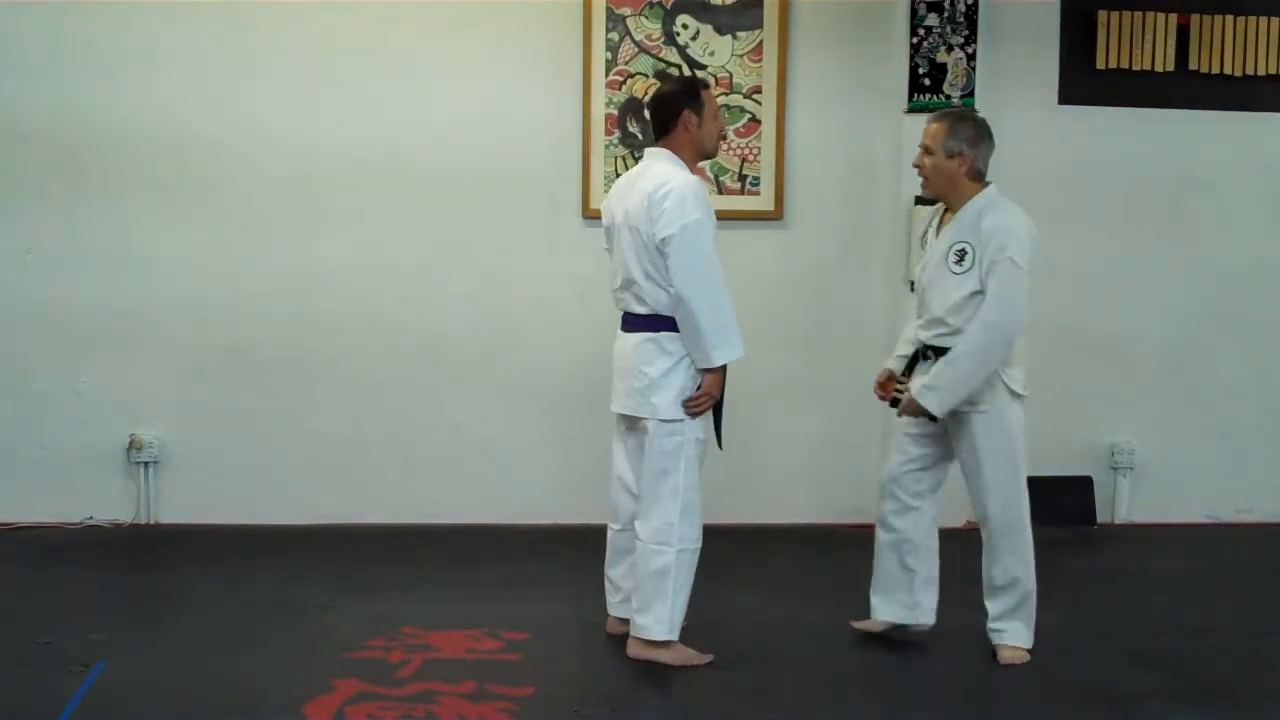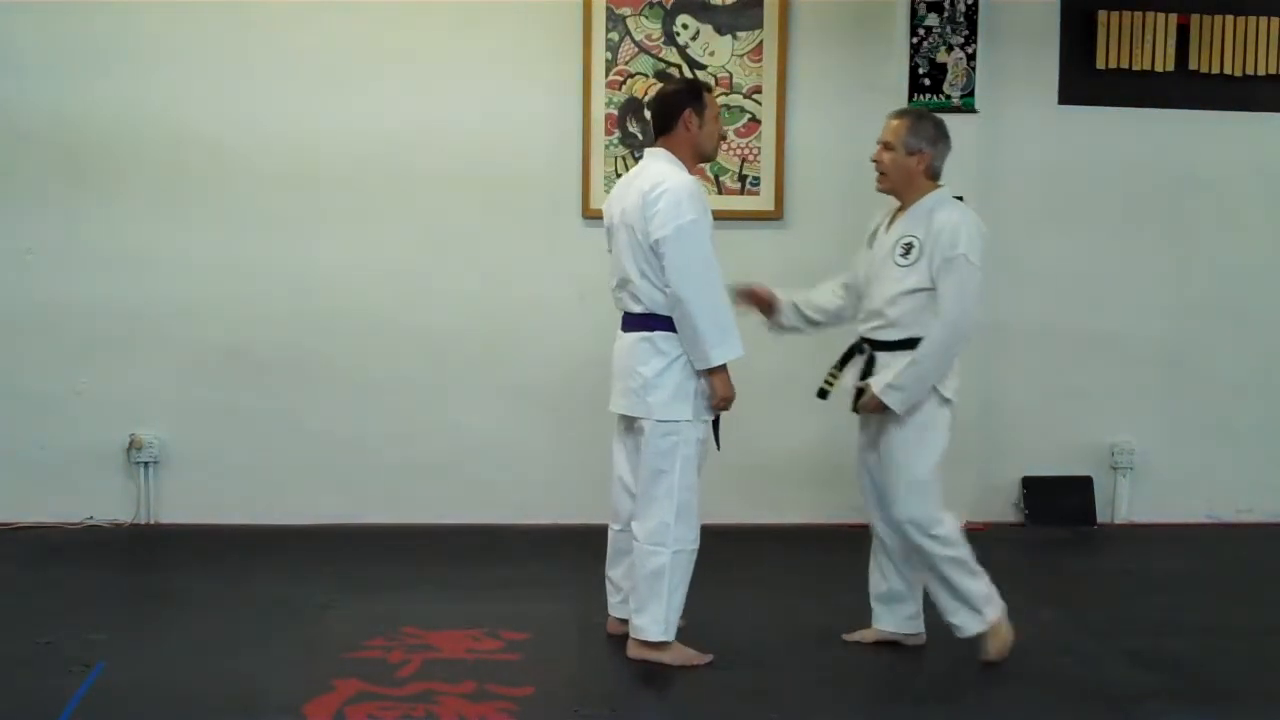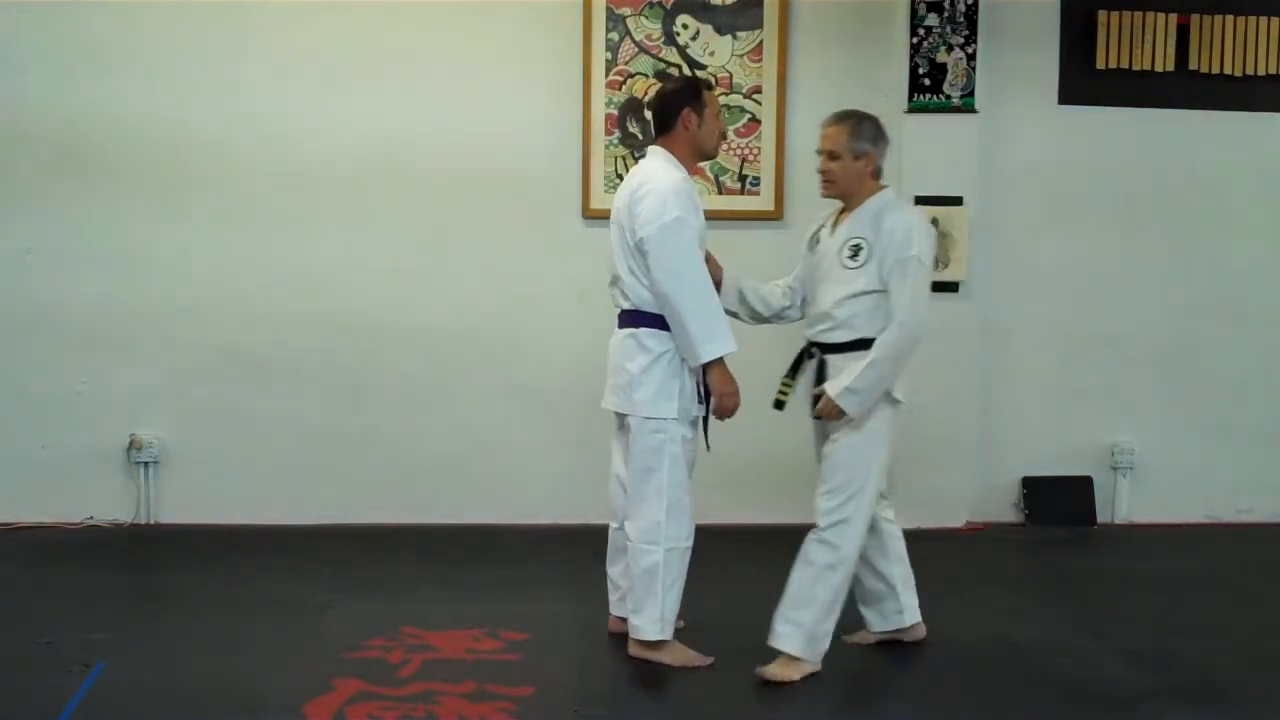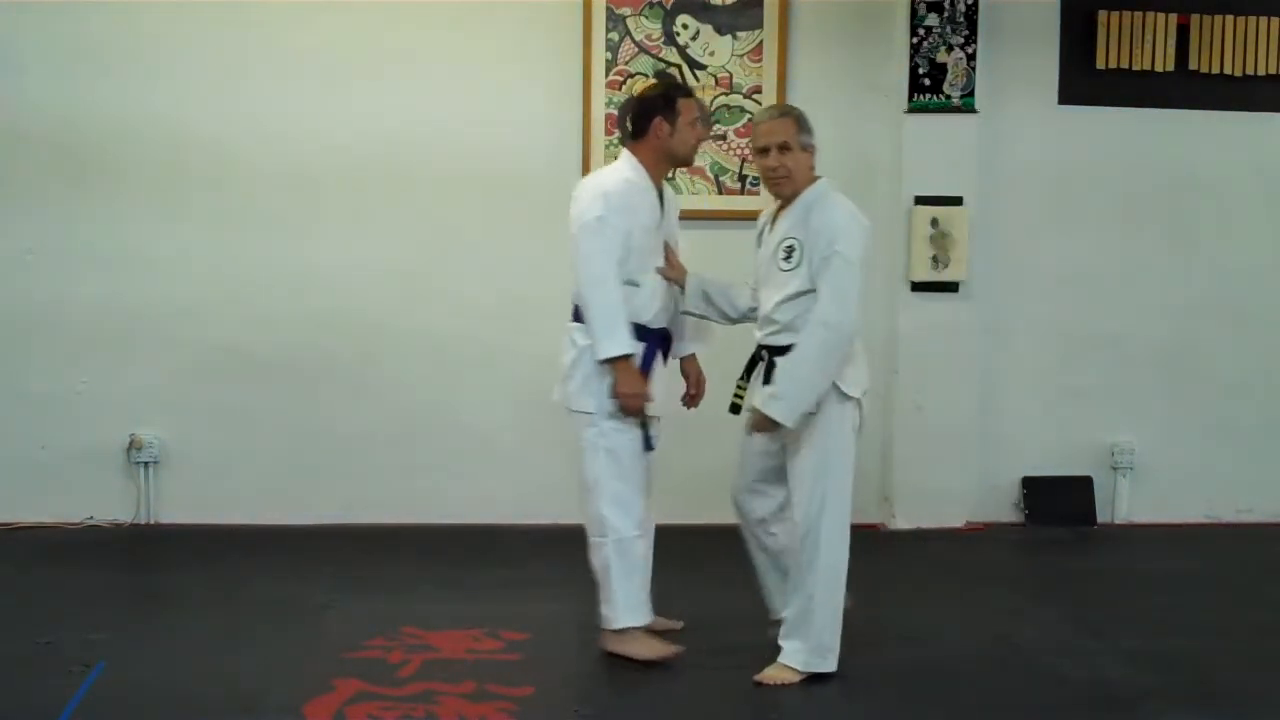
dt=0.4s
person 1, frame 1
left shoulder: (626, 185)
right shoulder: (682, 190)
right elbow: (697, 287)
right wrist: (714, 365)
left hip: (636, 347)
right hip: (670, 357)
left knee: (634, 494)
right knee: (670, 505)
left ankle: (625, 609)
right ankle: (652, 633)
person 1, frame 2
left shoulder: (629, 185)
right shoulder: (679, 189)
right elbow: (694, 288)
right wrist: (717, 366)
left hip: (637, 348)
right hip: (670, 358)
left knee: (636, 495)
right knee: (668, 505)
left ankle: (626, 610)
right ankle: (650, 634)
person 1, frame 3
left shoulder: (647, 180)
right shoulder: (669, 188)
right elbow: (682, 287)
left wrist: (701, 360)
right wrist: (716, 364)
left hip: (644, 351)
right hip: (661, 358)
left knee: (636, 496)
right knee: (662, 505)
left ankle: (628, 609)
right ankle: (650, 633)
person 1, frame 4
left shoulder: (659, 196)
right shoulder: (607, 190)
right elbow: (600, 286)
left wrist: (685, 355)
right wrist: (622, 365)
left hip: (636, 356)
right hip: (609, 361)
left knee: (627, 492)
right knee: (618, 498)
left ankle: (627, 610)
right ankle: (624, 625)
person 2, frame 1
left shoulder: (1004, 225)
right shoulder: (940, 220)
left elbow: (998, 326)
left wrist: (933, 392)
right wrist: (899, 365)
left hip: (982, 388)
right hip: (931, 380)
left knee: (1002, 512)
right knee: (902, 489)
left ankle: (1010, 629)
right ankle: (900, 607)
person 2, frame 2
left shoulder: (954, 226)
right shoulder: (888, 222)
left elbow: (953, 323)
right elbow: (848, 295)
left wrist: (894, 388)
right wrist: (781, 306)
left hip: (916, 385)
right hip: (880, 379)
left knee: (915, 510)
right knee: (885, 507)
left ankle: (983, 612)
right ankle: (897, 620)
person 2, frame 3
left shoulder: (903, 226)
right shoulder: (827, 226)
left elbow: (907, 325)
right elbow: (790, 299)
left wrist: (851, 392)
right wrist: (724, 283)
left hip: (864, 385)
right hip: (830, 381)
left knee: (836, 514)
right knee: (866, 506)
left ankle: (799, 644)
right ankle: (898, 618)
person 2, frame 4
left shoulder: (836, 218)
right shoulder: (773, 219)
left elbow: (834, 322)
left wrist: (782, 399)
right wrist: (687, 282)
left hip: (820, 384)
right hip: (779, 379)
left knee: (814, 520)
right knee: (754, 496)
left ankle: (808, 651)
right ankle: (799, 603)
